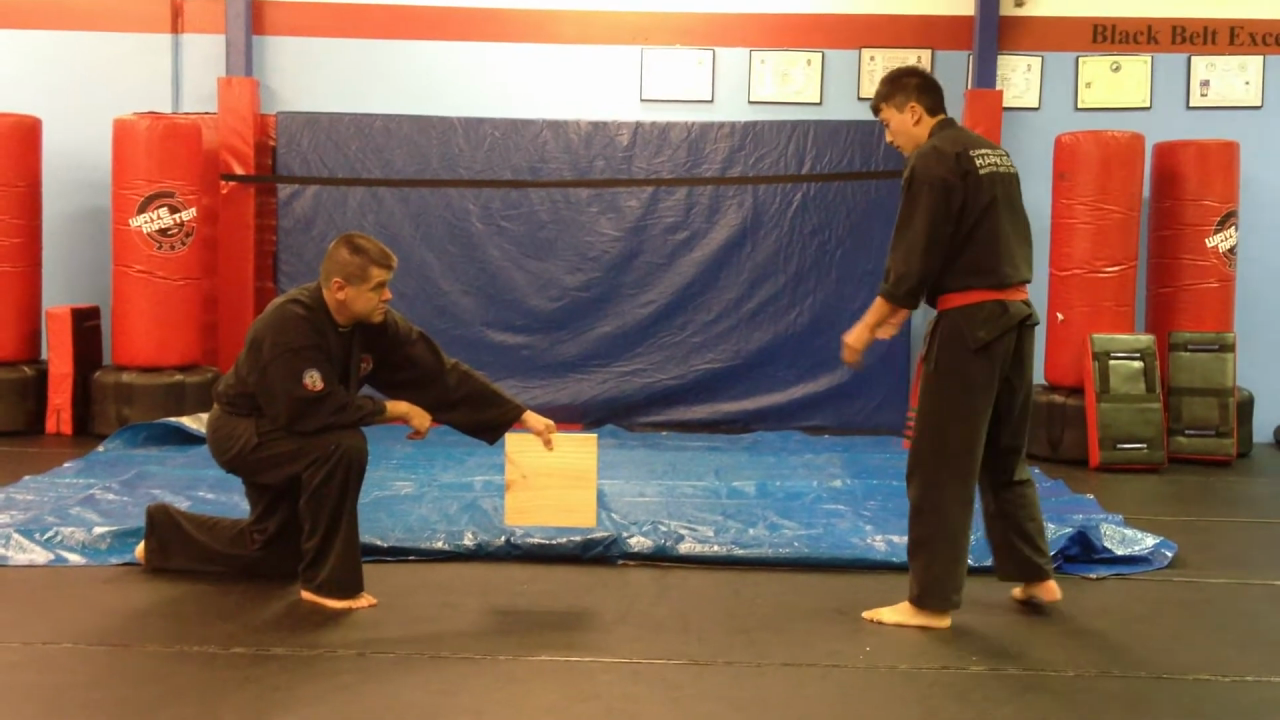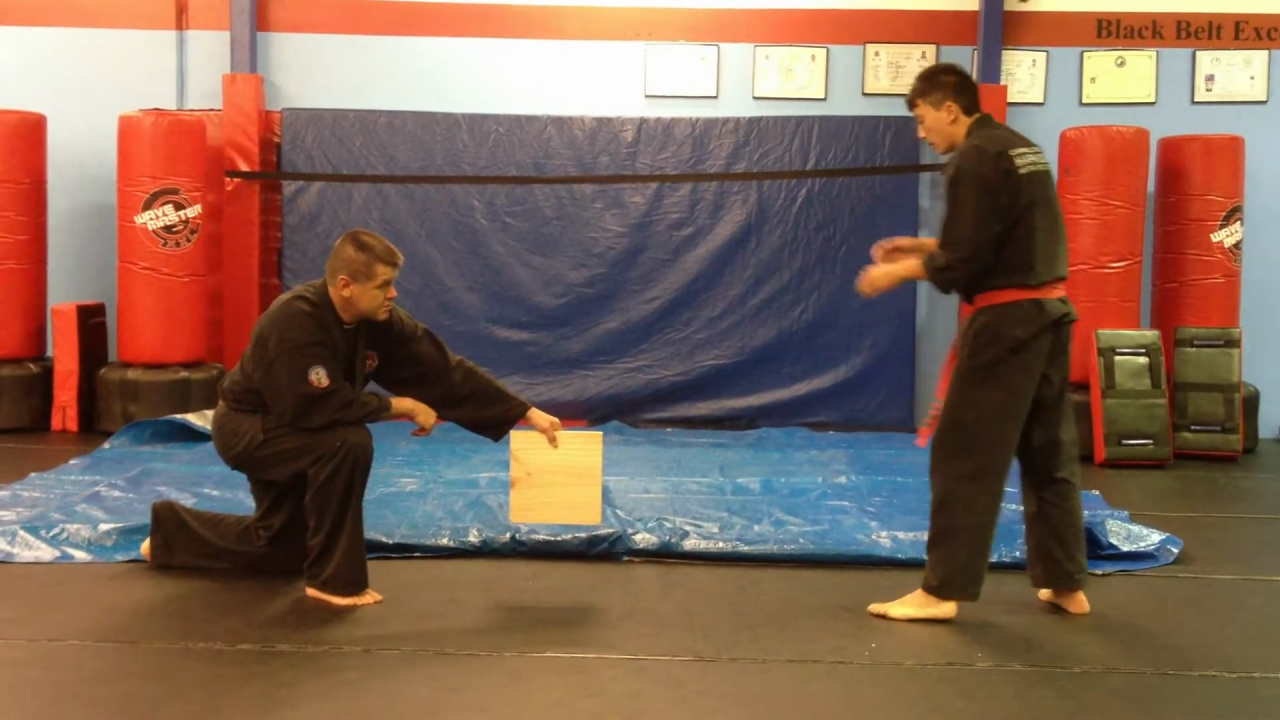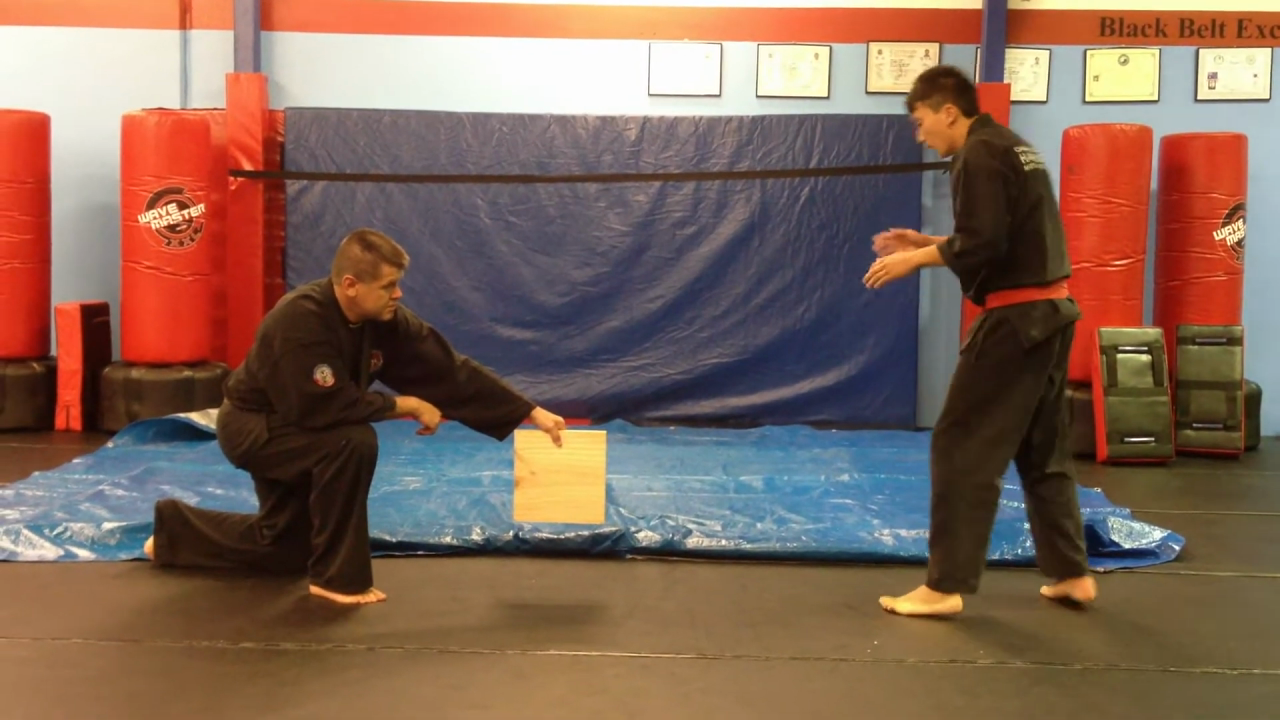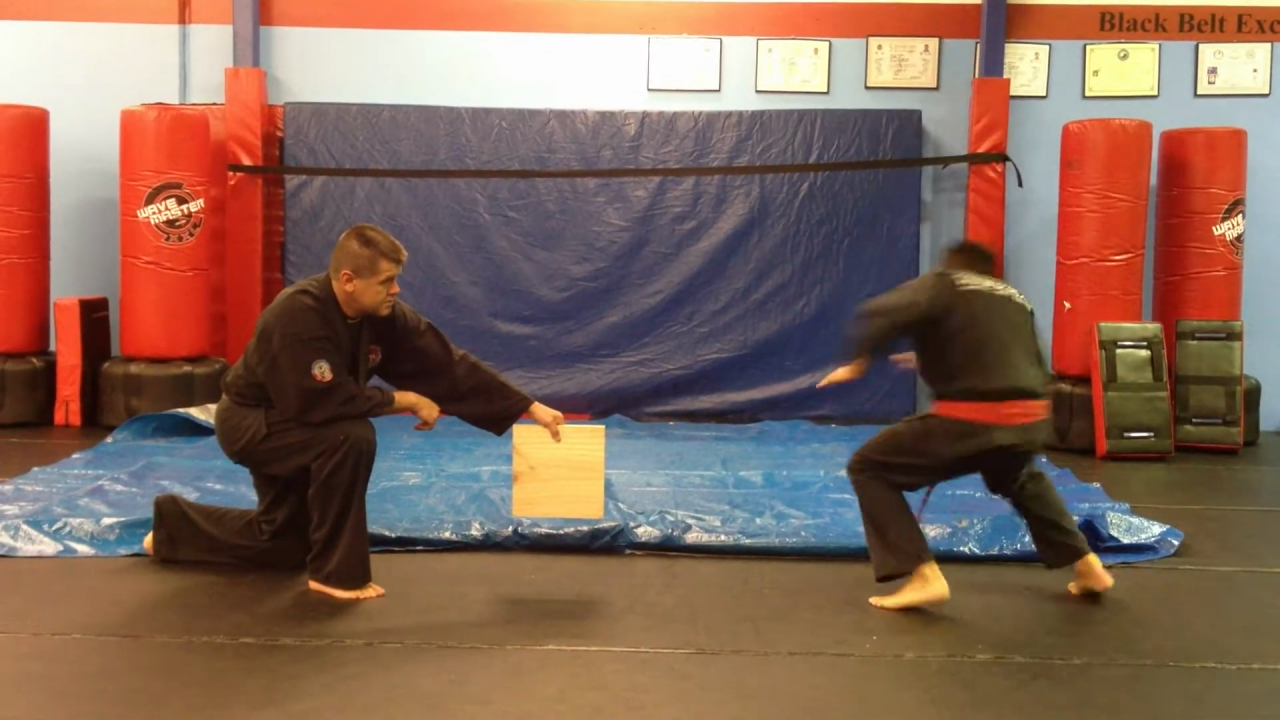
dt=0.4s
person 1, frame 1
left shoulder: (931, 162)
right shoulder: (993, 154)
left elbow: (914, 259)
left wrist: (868, 324)
right wrist: (907, 306)
left hip: (970, 322)
right hip: (1014, 315)
left knee: (939, 465)
right knee: (1004, 457)
left ankle: (931, 601)
right ankle: (1035, 575)
person 1, frame 2
left shoulder: (974, 160)
right shoulder: (1023, 149)
left elbow: (964, 257)
left wrist: (896, 274)
right wrist: (923, 245)
left hip: (1006, 320)
right hip: (1048, 313)
left knee: (964, 454)
right knee: (1051, 454)
left ankle: (943, 589)
right ankle: (1067, 584)
person 1, frame 3
left shoulder: (980, 155)
right shoulder: (1015, 150)
left elbow: (983, 242)
left wrist: (914, 259)
right wrist: (927, 243)
left hip: (1017, 319)
right hip: (1052, 311)
left knee: (965, 445)
right knee: (1044, 450)
left ankle: (945, 586)
right ankle: (1071, 573)
person 1, frame 4
left shoulder: (937, 286)
right shoulder: (1014, 302)
left elbow: (881, 319)
left wrist: (855, 366)
left hip: (971, 422)
right hip: (1028, 422)
left knee: (869, 470)
right knee: (1018, 479)
left ankle: (921, 576)
right ankle: (1085, 565)
person 2, frame 1
left shoulder: (374, 323)
right shoulder: (289, 324)
left elbow: (439, 373)
right elbow: (314, 410)
left wrist: (521, 415)
right wrist: (396, 410)
left hip: (283, 433)
right hip: (242, 431)
left knee: (277, 553)
right knee: (343, 447)
left ankle: (163, 534)
right ankle: (327, 581)
person 2, frame 2
left shoulder: (379, 320)
right shoulder: (295, 321)
left elbow: (445, 371)
right elbow: (320, 407)
left wrist: (526, 412)
right wrist: (402, 406)
left hip: (290, 427)
right hip: (248, 427)
left knee: (283, 549)
right knee: (348, 444)
left ankle: (169, 532)
right ankle: (333, 578)
person 2, frame 3
left shoulder: (385, 320)
right shoulder: (301, 320)
left elbow: (451, 371)
right elbow: (326, 406)
left wrist: (530, 412)
right wrist: (406, 405)
left hip: (293, 427)
right hip: (253, 426)
left knee: (286, 548)
right knee: (354, 442)
left ankle: (174, 529)
right ankle: (337, 576)
person 2, frame 4
left shoulder: (383, 315)
right shoulder: (298, 315)
left elbow: (448, 366)
right elbow: (324, 402)
left wrist: (528, 407)
right wrist: (405, 401)
left hip: (290, 422)
right hip: (251, 422)
left knee: (285, 542)
right knee: (352, 438)
left ankle: (173, 525)
right ankle: (336, 572)
